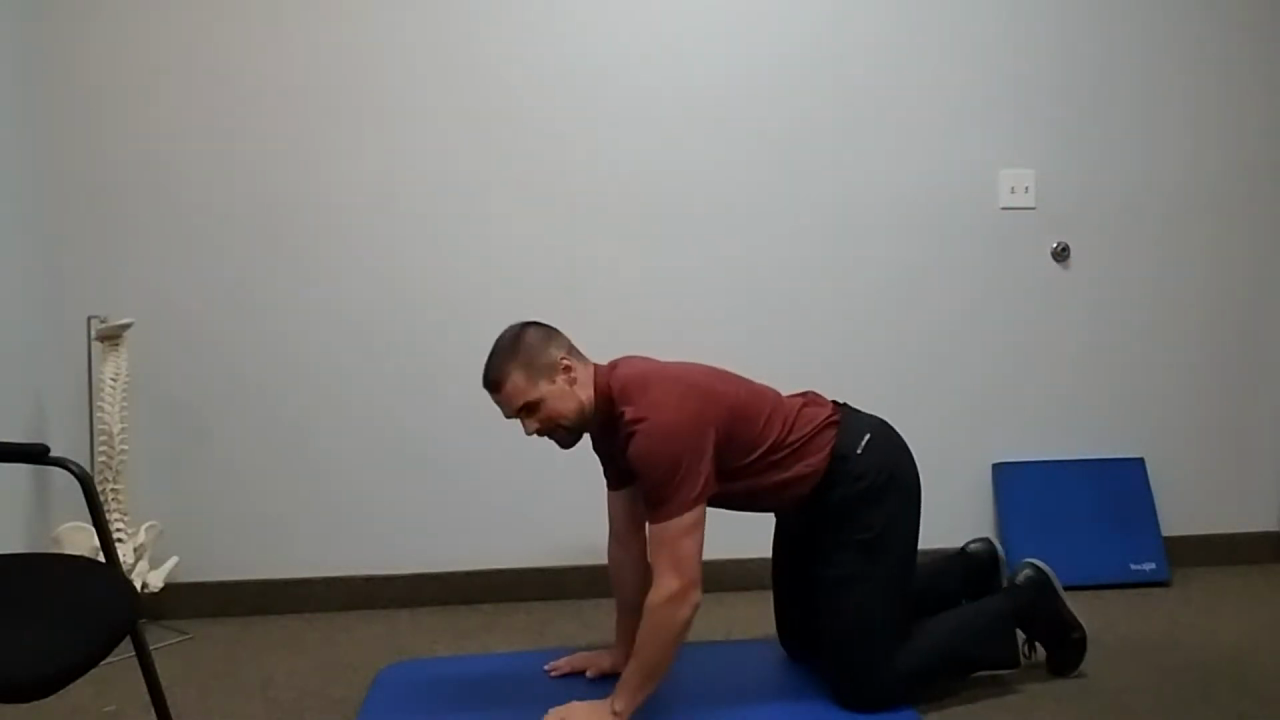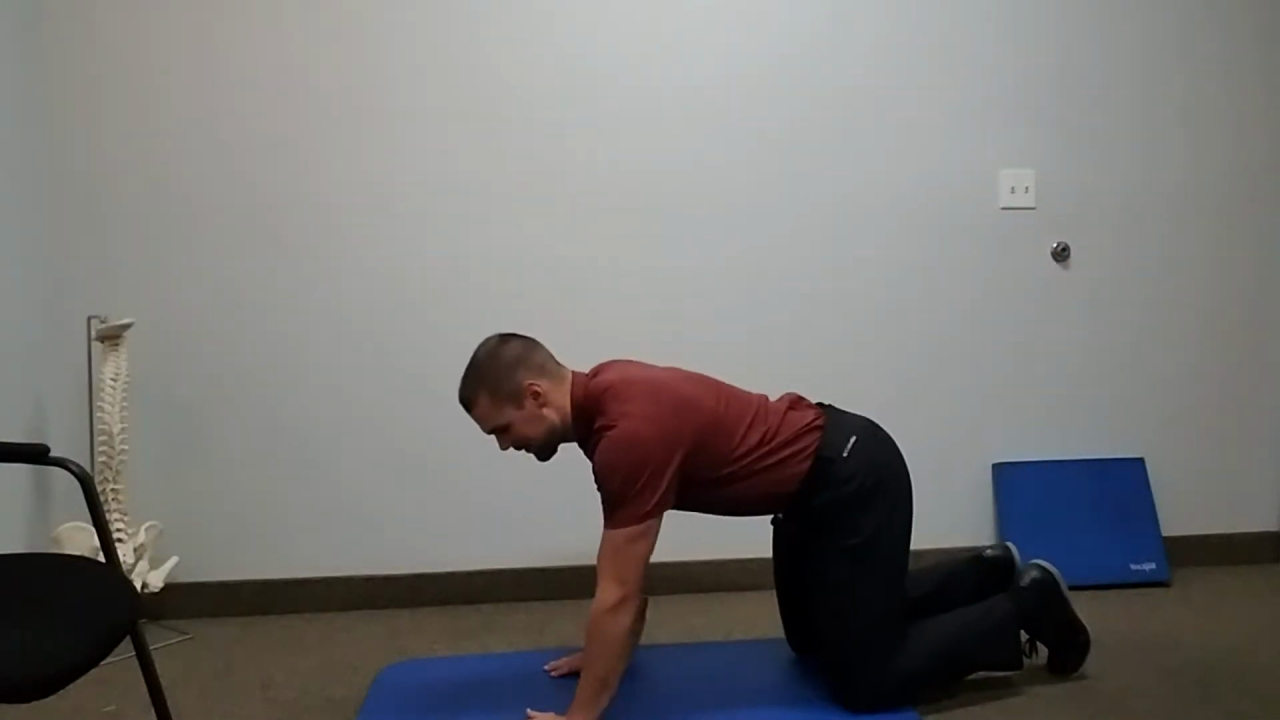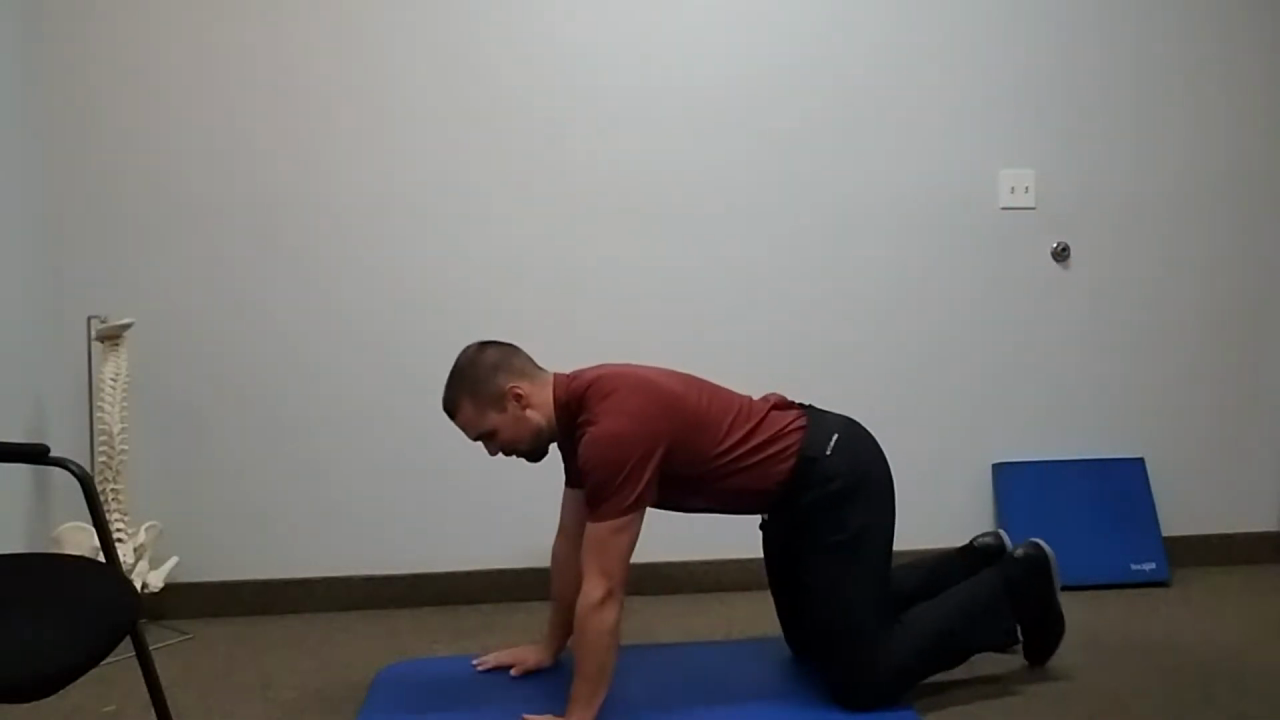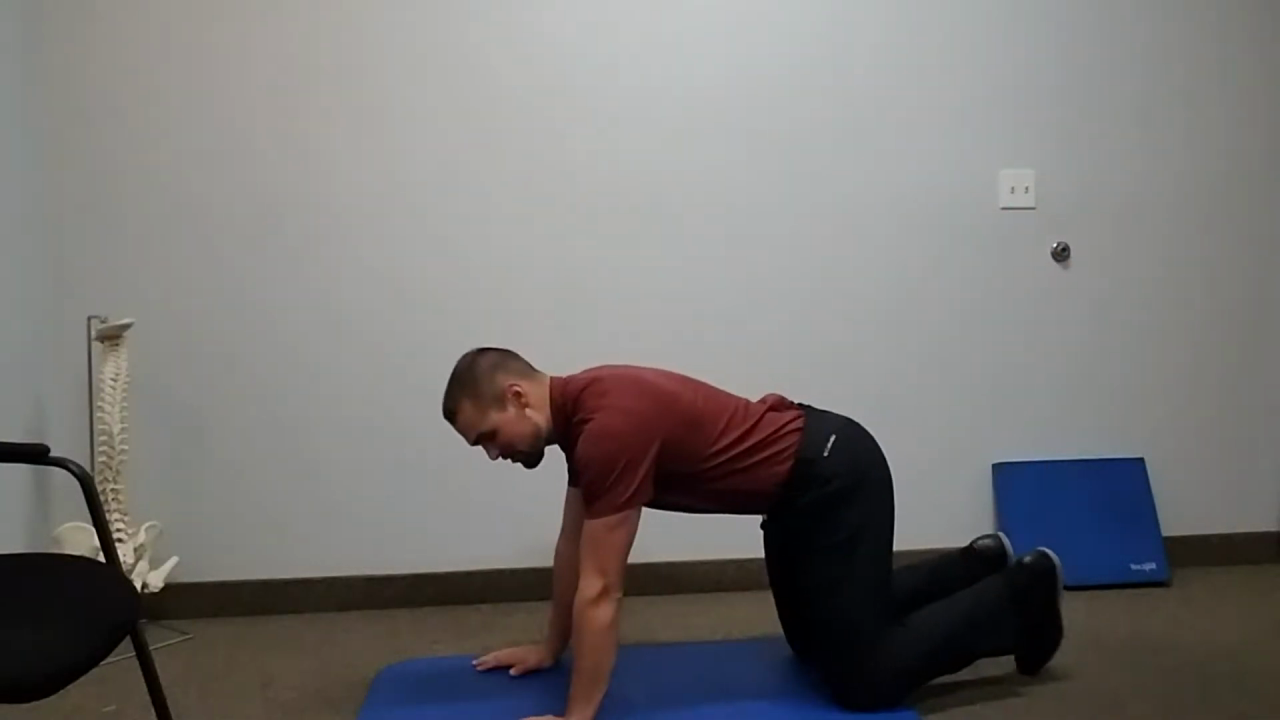
dt=0.5s
person 1, frame 1
left shoulder: (658, 422)
right shoulder: (608, 407)
left elbow: (678, 590)
right elbow: (627, 544)
right wrist: (623, 649)
left hip: (864, 476)
right hip: (815, 484)
right knee: (804, 642)
left ankle: (1022, 605)
right ankle: (969, 573)
person 1, frame 2
left shoulder: (630, 433)
right shoulder: (602, 394)
left elbow: (615, 597)
right elbow: (629, 550)
right wrist: (619, 649)
left hip: (853, 478)
right hip: (815, 478)
right knee: (814, 642)
left ankle: (1025, 605)
right ankle: (985, 575)
person 1, frame 3
left shoulder: (612, 428)
right shoulder: (580, 405)
left elbow: (601, 592)
right elbow: (570, 546)
right wrist: (549, 647)
left hip: (836, 477)
right hip: (799, 479)
right knee: (813, 641)
left ankle: (1014, 584)
right ankle: (975, 565)
person 1, frame 4
left shoulder: (608, 429)
right shoulder: (581, 409)
left elbow: (599, 590)
right elbow: (573, 548)
right wrist: (550, 647)
left hip: (835, 476)
right hip: (799, 478)
right knee: (814, 641)
left ankle: (1020, 593)
right ankle: (976, 568)
